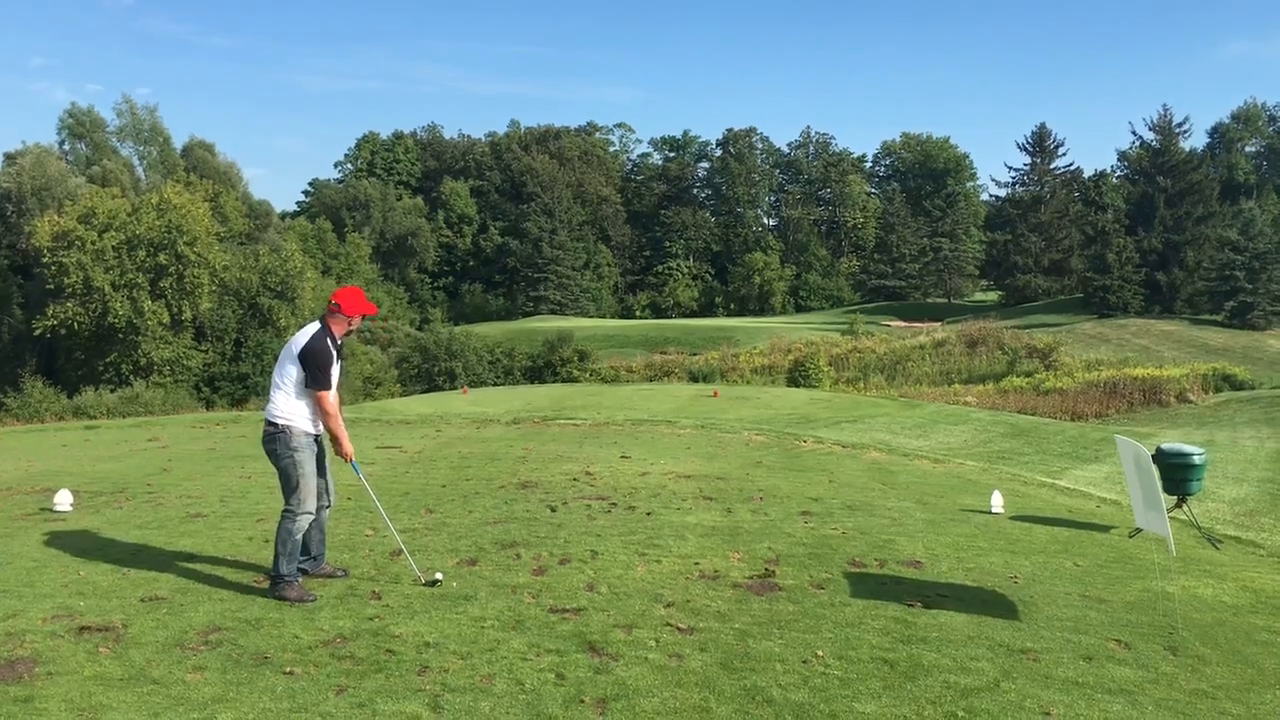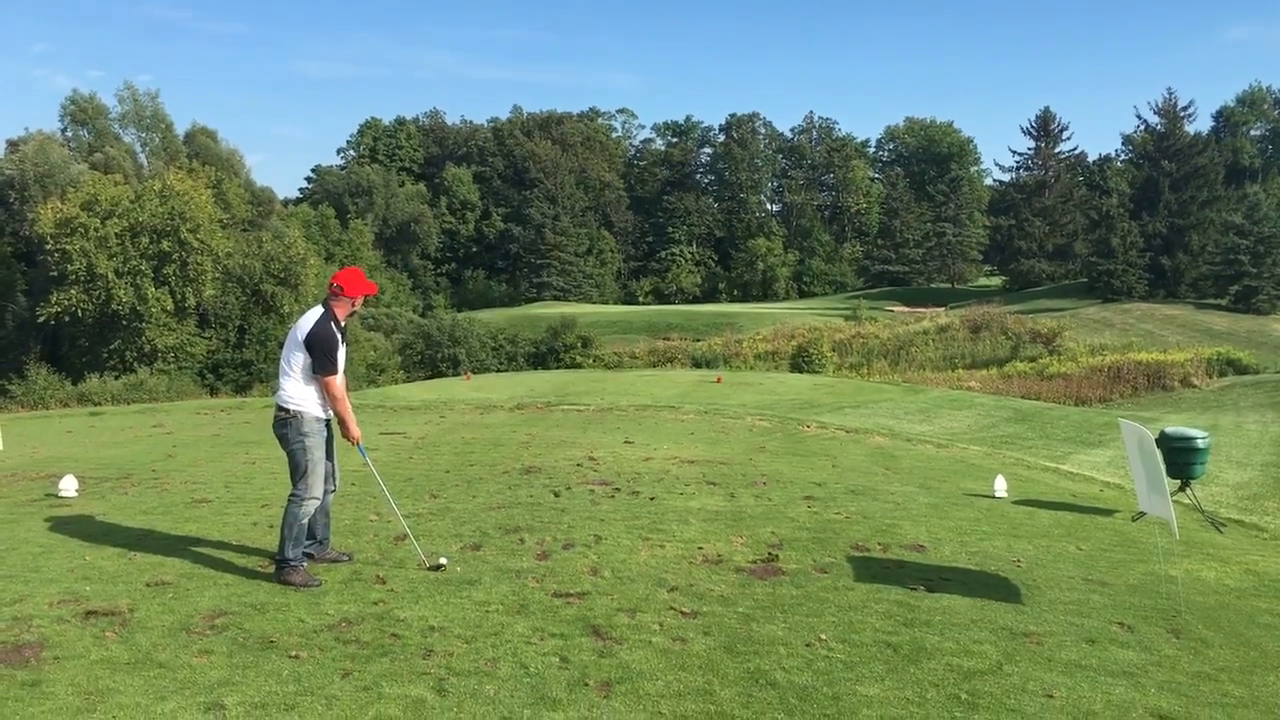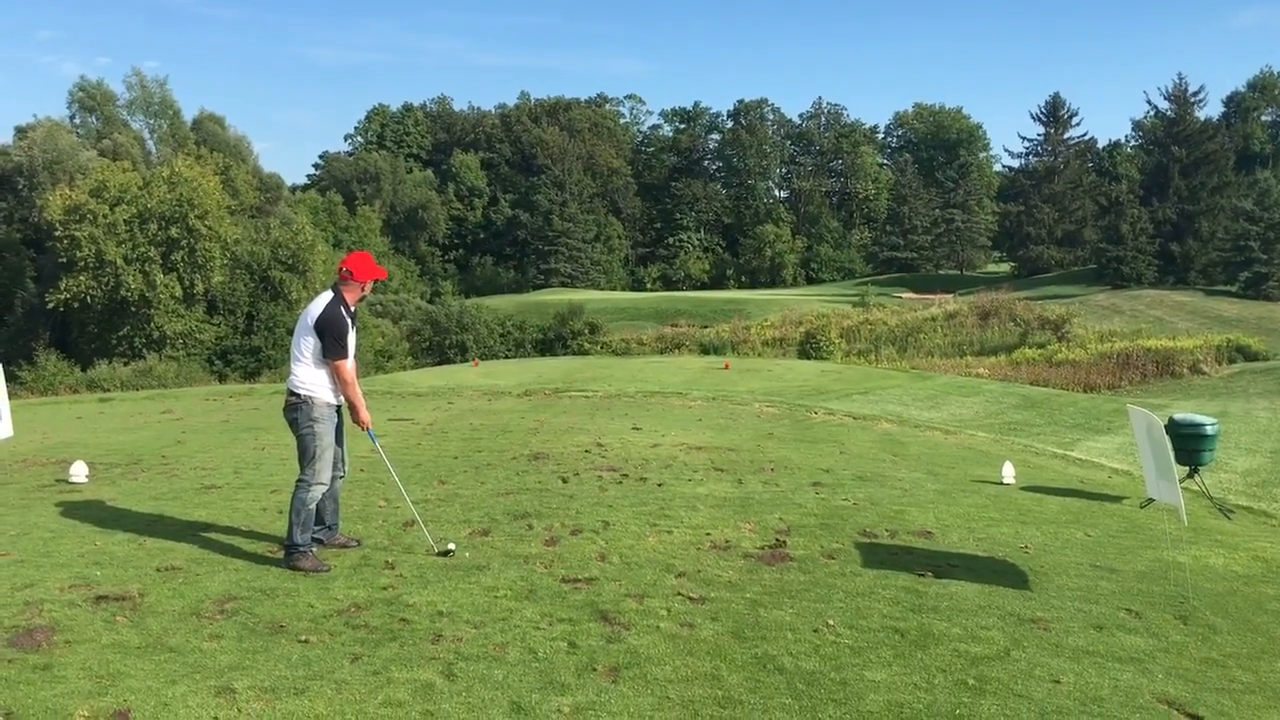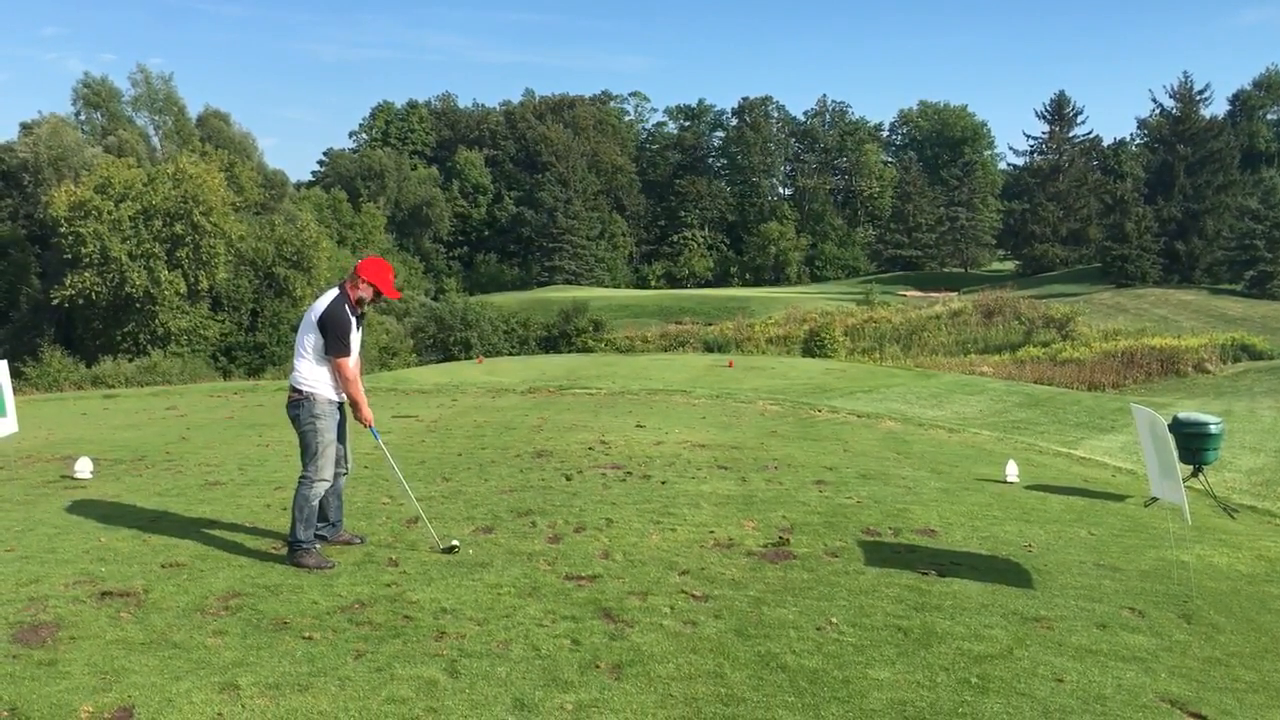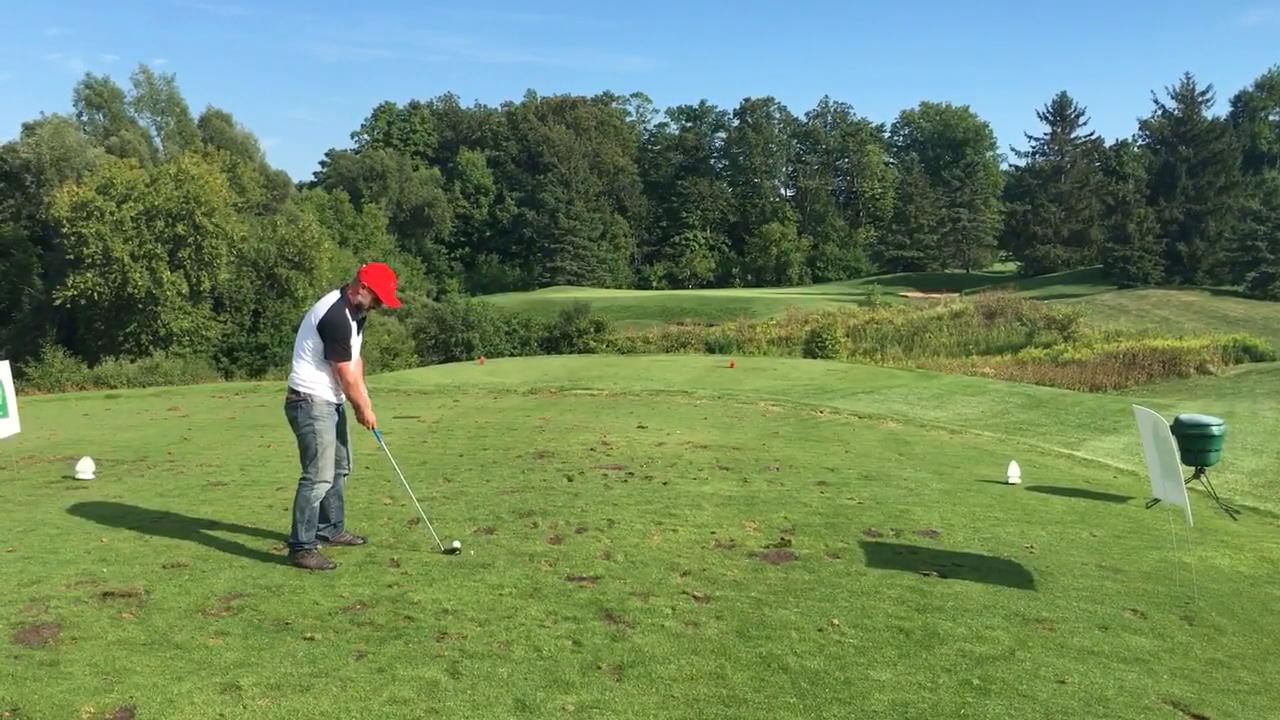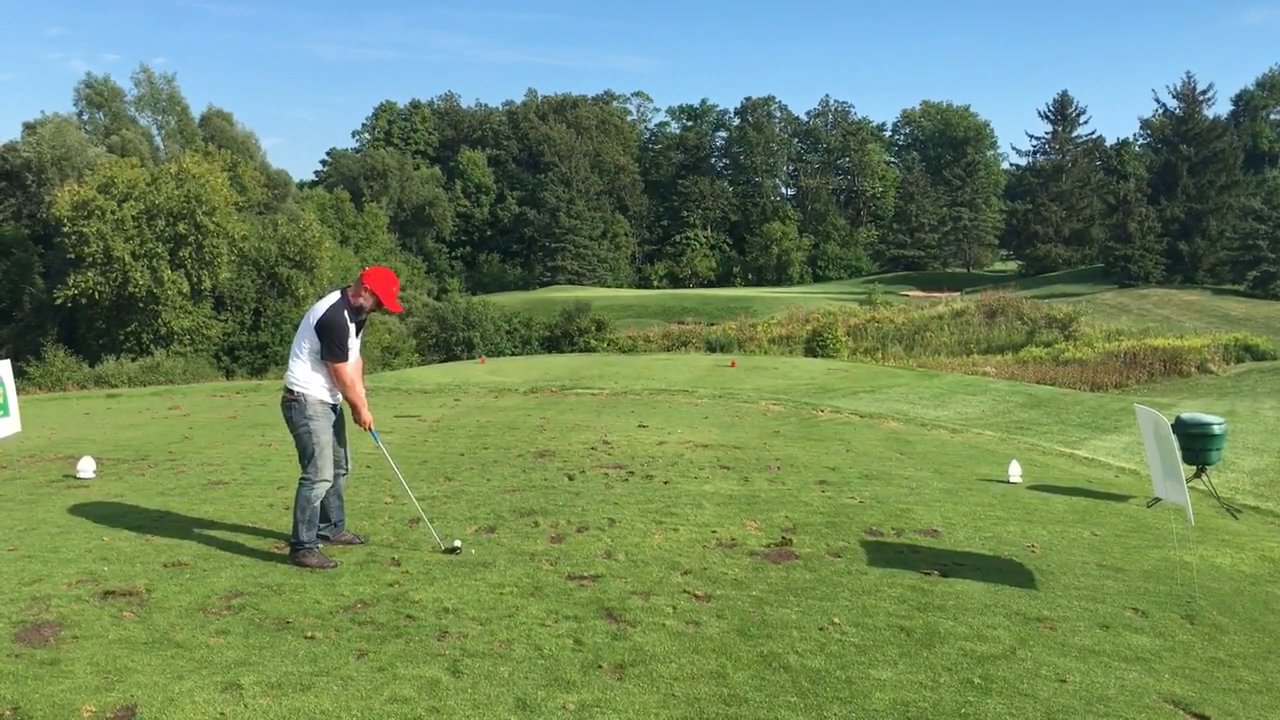
dt=0.5s
person 1, frame 1
left shoulder: (331, 341)
right shoulder: (317, 346)
left elbow: (331, 393)
right elbow: (324, 404)
left wrist: (340, 433)
right wrist: (342, 440)
left hip: (308, 432)
right hip: (288, 433)
left knee: (321, 499)
right knee: (301, 507)
left ankle: (311, 561)
right ankle: (283, 581)
person 1, frame 2
left shoulder: (330, 322)
right shoulder: (322, 331)
left elbow: (337, 376)
right elbow: (331, 387)
left wrist: (347, 416)
right wrist: (348, 423)
left hip: (316, 417)
right hip: (300, 419)
left knee: (326, 484)
right knee: (308, 492)
left ankle: (316, 546)
right ankle: (288, 565)
person 1, frame 3
left shoulder: (340, 307)
right shoulder: (332, 315)
left elbow: (348, 364)
right elbow: (341, 372)
left wrist: (357, 401)
right wrist: (359, 408)
left hip: (326, 403)
right hip: (311, 404)
left knee: (334, 471)
right knee: (315, 477)
left ankle: (324, 532)
right ankle: (297, 550)
person 1, frame 4
left shoulder: (352, 307)
right shoulder: (335, 312)
left elbow: (352, 359)
right elbow: (343, 370)
left wrist: (360, 399)
right wrist: (361, 406)
left hip: (330, 400)
right hip: (313, 401)
left knee: (337, 468)
right knee: (317, 474)
left ankle: (328, 529)
right ankle: (300, 547)
person 1, frame 5
left shoulder: (354, 310)
right shoulder: (336, 316)
left elbow: (354, 359)
right elbow: (344, 374)
left wrist: (364, 399)
right wrist: (363, 408)
left hip: (330, 401)
right hip: (311, 402)
left knee: (339, 468)
right knee: (318, 475)
left ankle: (330, 529)
right ankle: (301, 548)
person 1, frame 6
left shoulder: (355, 312)
right shoulder: (334, 317)
left elbow: (353, 357)
right elbow: (340, 374)
left wrist: (361, 398)
right wrist: (360, 409)
left hip: (328, 400)
right hip: (307, 401)
left knee: (338, 466)
right knee: (318, 474)
left ankle: (330, 529)
right ankle: (303, 547)
